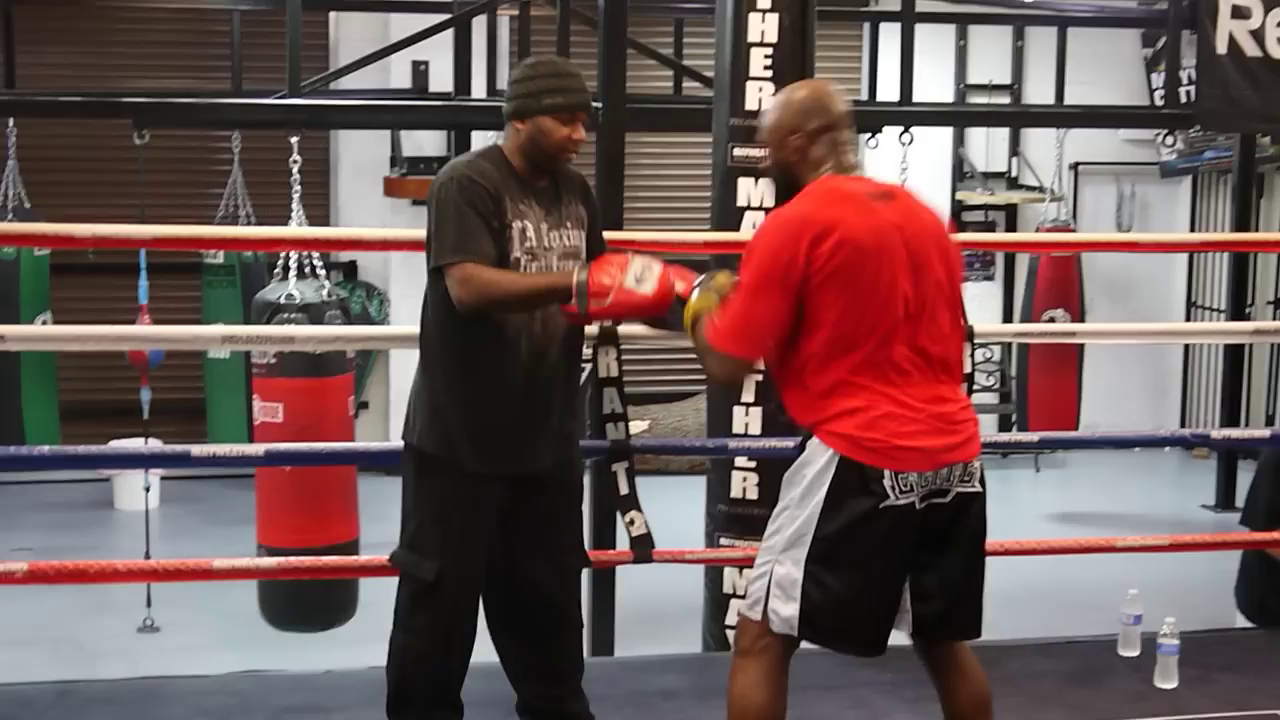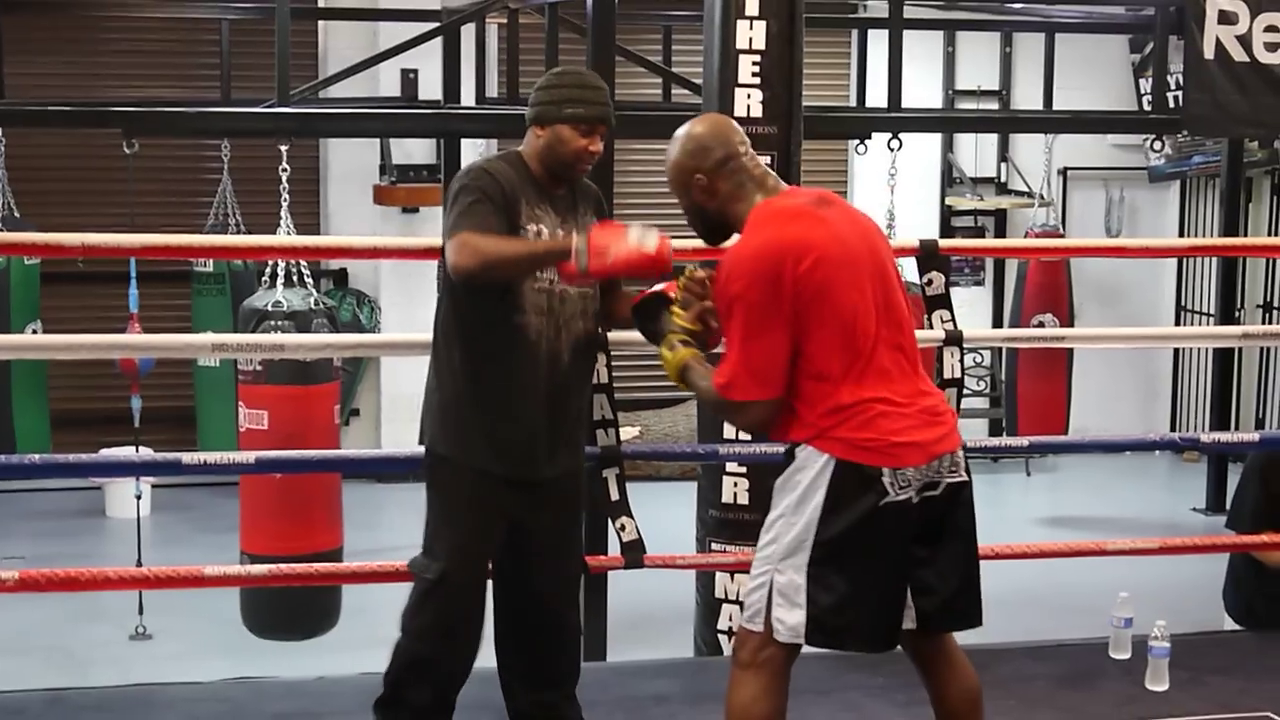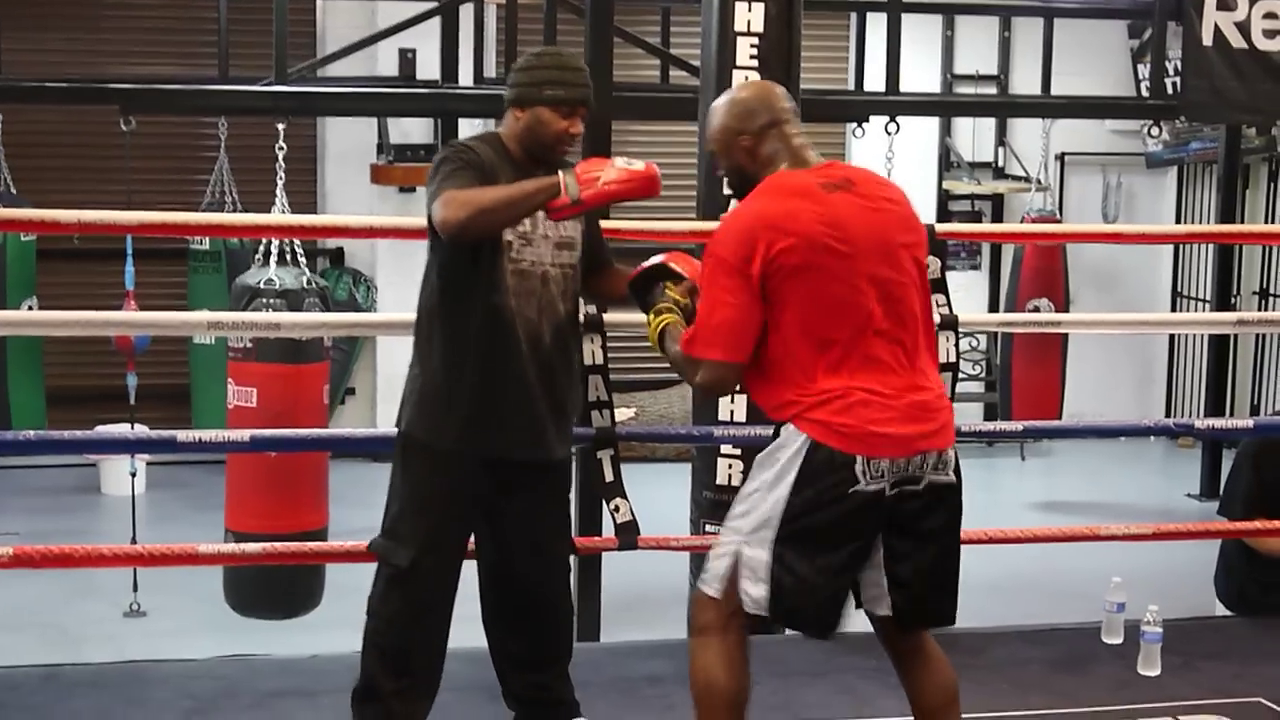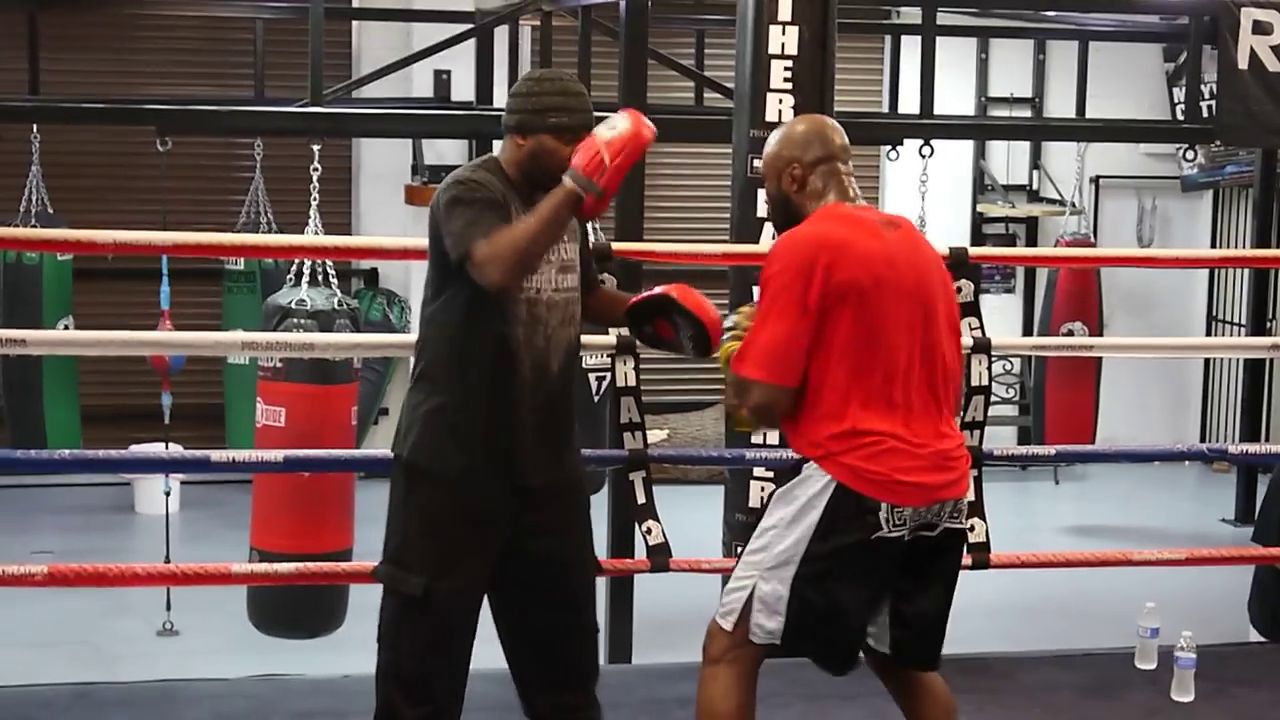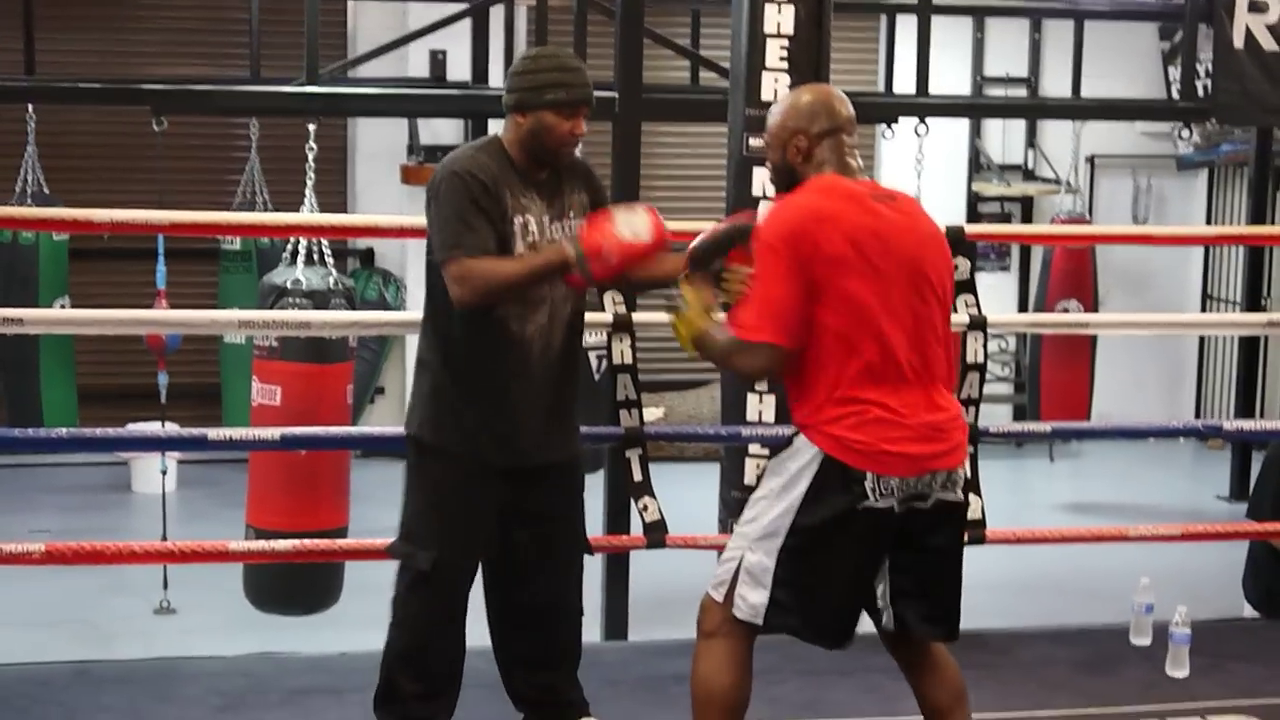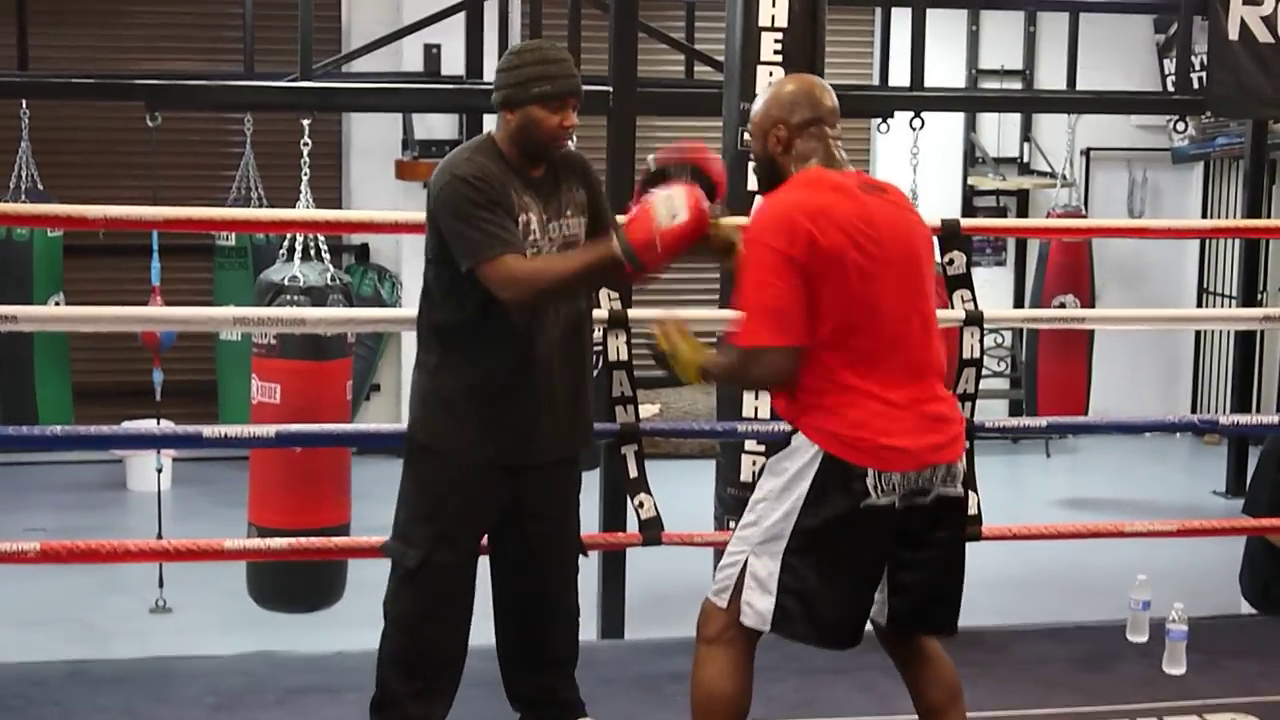
dt=0.3s
person 1, frame 1
left shoulder: (575, 192)
right shoulder: (467, 183)
left elbow: (598, 290)
right elbow: (469, 287)
left wrist: (653, 293)
right wrist: (574, 284)
left hip: (547, 435)
right hip: (461, 434)
left knee: (548, 588)
right knee: (442, 590)
person 1, frame 2
left shoulder: (587, 200)
right shoulder: (487, 182)
left elbow: (607, 300)
right elbow: (465, 259)
right wrist: (574, 248)
left hip: (555, 440)
right hip: (473, 438)
left knee: (548, 596)
right knee: (451, 589)
person 1, frame 3
left shoulder: (569, 186)
right shoulder: (467, 161)
left elbow: (595, 278)
right elbow: (454, 218)
right wrist: (561, 187)
left hip: (538, 422)
right hip: (452, 421)
left knee: (538, 579)
right knee: (418, 576)
person 1, frame 4
left shoulder: (567, 201)
right shoulder: (469, 193)
left elbow: (582, 297)
right elbow: (499, 269)
left wrist: (644, 311)
right wrist: (574, 187)
left hip: (544, 447)
right hip: (458, 448)
left knee: (563, 595)
right knee: (434, 604)
person 1, frame 5
left shoulder: (576, 179)
right shoulder: (465, 177)
left elbow: (630, 262)
right elbow: (466, 286)
left wrist: (694, 259)
right wrist: (566, 258)
left hip: (546, 424)
right hip: (463, 424)
left knee: (548, 577)
right knee: (438, 576)
person 1, frame 6
left shoulder: (575, 172)
right shoulder: (464, 178)
left elbow: (633, 253)
right elbow: (514, 284)
left wrist: (676, 227)
right wrist: (619, 248)
left hip: (550, 419)
right hip: (466, 422)
left knee: (547, 574)
right knee: (437, 574)
person 2, frame 1
left shoulder: (794, 226)
right shoulder: (923, 217)
left elbow: (727, 361)
left wrist: (702, 307)
left hip: (861, 462)
right hip: (951, 455)
left knee: (760, 639)
right knee: (943, 640)
person 2, frame 2
left shoulder: (753, 256)
right shoulder: (840, 213)
left elbow: (754, 411)
left wrist: (681, 353)
right wrist: (727, 315)
left hip: (852, 465)
right hip: (934, 450)
left knee: (759, 650)
right knee: (931, 638)
person 2, frame 3
left shoulder: (748, 225)
right shoulder: (888, 197)
left elbow: (712, 375)
left wrist: (668, 316)
left hip: (833, 451)
right hip: (923, 443)
left knee: (717, 615)
right knee: (907, 632)
person 2, frame 4
left shoulder: (801, 249)
right shoulder: (919, 247)
left elbow: (762, 403)
left wrist: (735, 350)
right wrist: (765, 336)
left hip: (854, 487)
right hip: (941, 486)
left knee: (729, 650)
right knee: (902, 660)
person 2, frame 5
left shoulder: (796, 220)
right shoulder: (918, 221)
left elbow: (755, 359)
left wrist: (698, 319)
left hip: (847, 459)
right hip: (937, 458)
left knee: (724, 623)
right knee: (917, 636)
person 2, frame 6
left shoulder: (783, 215)
right shoulder: (897, 205)
left elbow: (772, 364)
left wrist: (691, 360)
right wrist: (742, 245)
left hip: (846, 456)
right hip: (935, 452)
left knee: (725, 627)
right knee: (909, 632)
